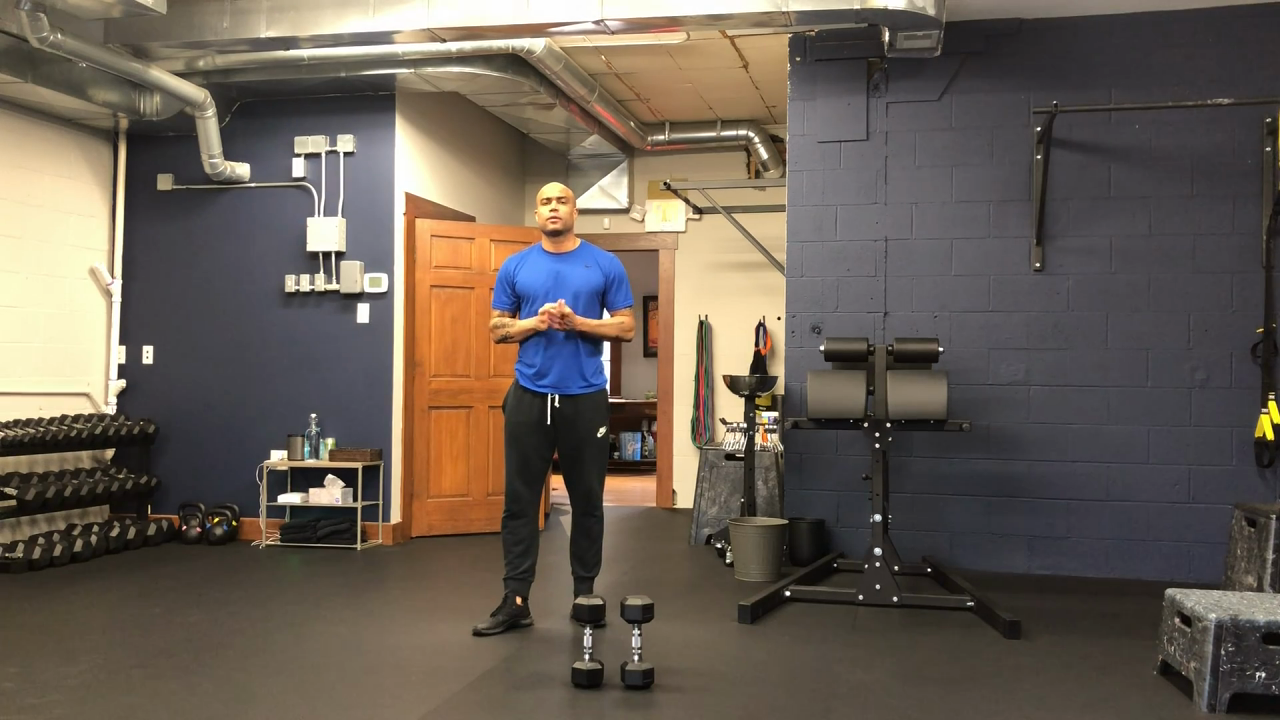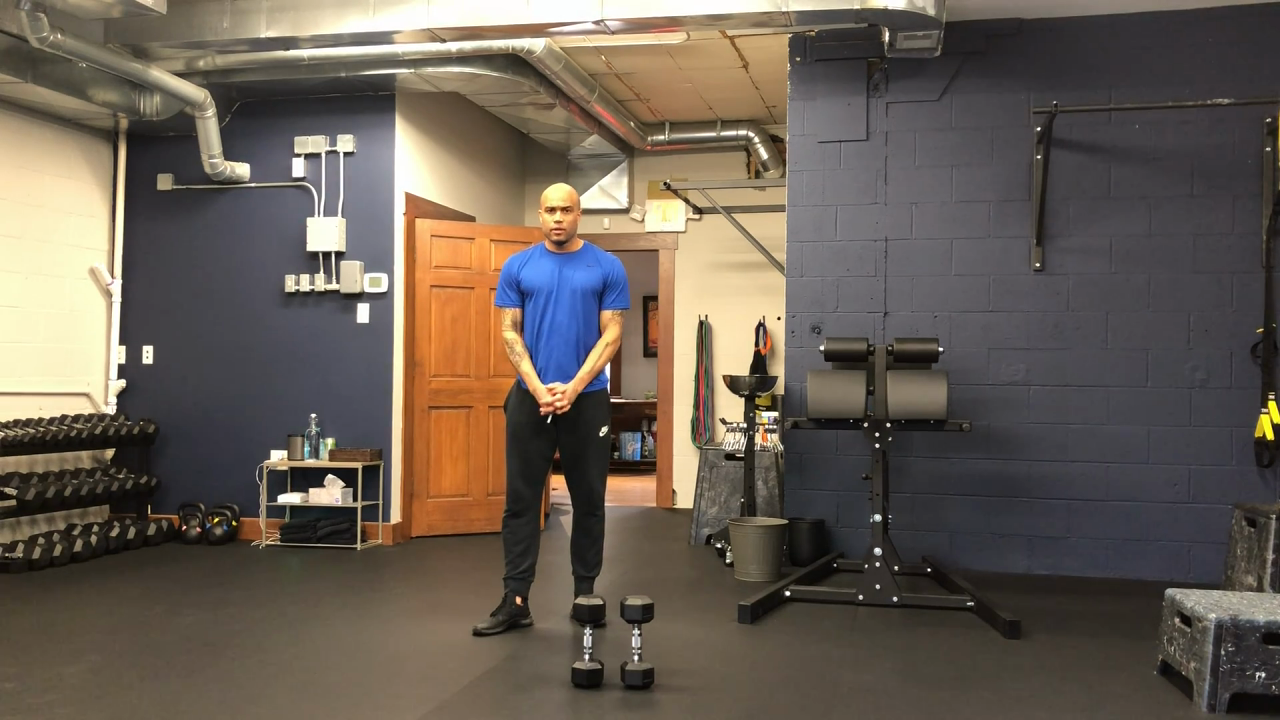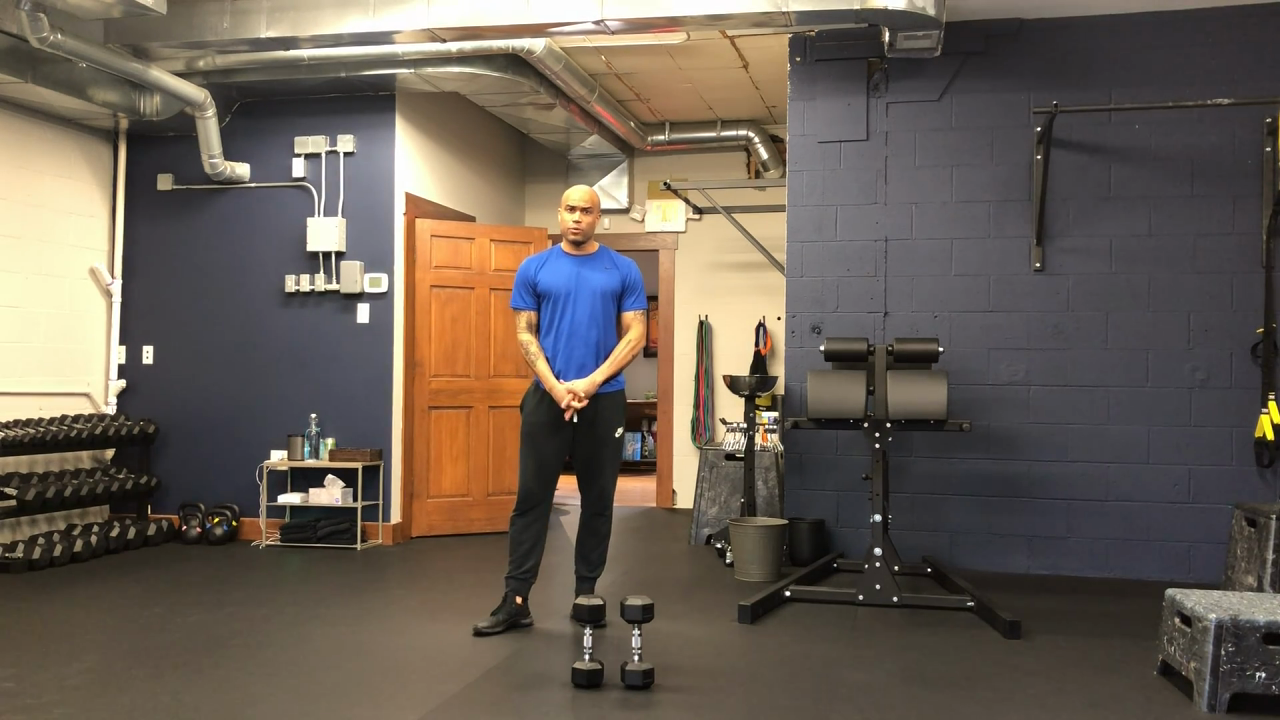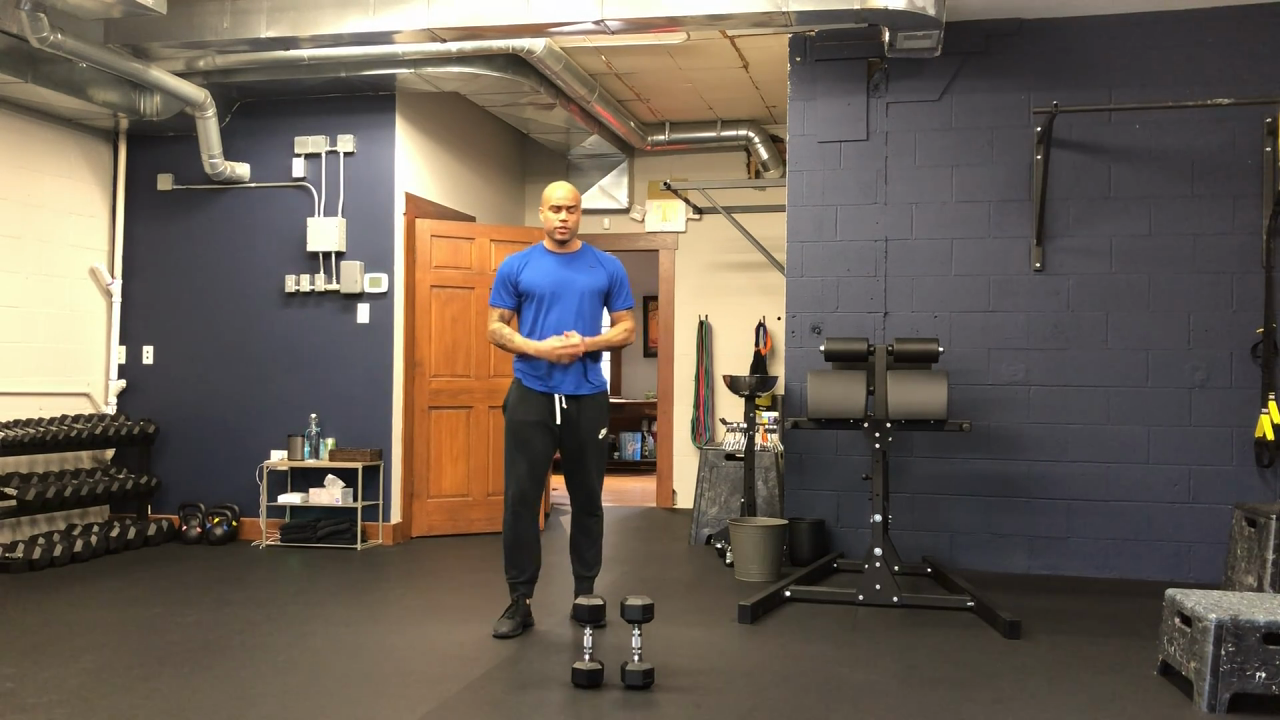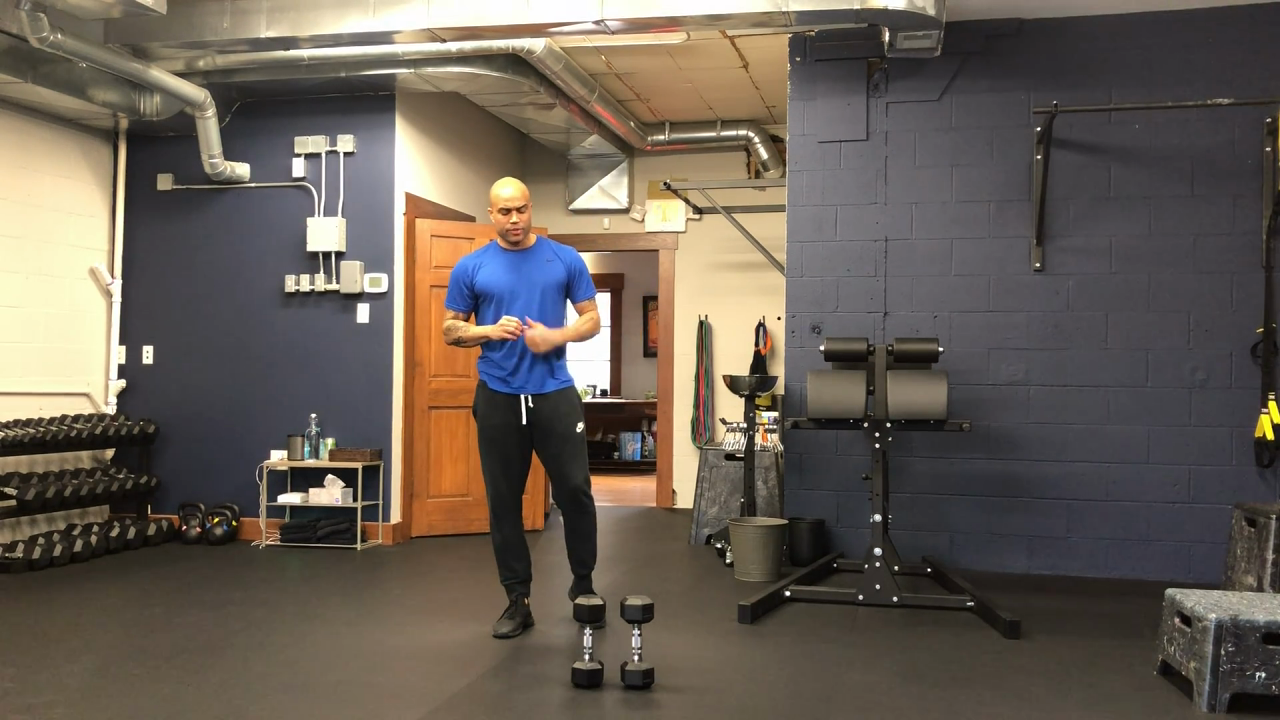
dt=1s
person 1, frame 1
left shoulder: (605, 265)
right shoulder: (515, 266)
left elbow: (626, 327)
right elbow: (496, 329)
left wrist: (576, 322)
right wrist: (537, 322)
left hip: (586, 398)
right hip: (529, 396)
left knee: (587, 502)
right knee: (520, 500)
left ankle: (585, 595)
right ankle: (515, 599)
person 1, frame 2
left shoulder: (607, 267)
right shoulder: (518, 266)
left elbow: (611, 335)
right elbow: (510, 332)
left wrist: (573, 387)
right wrist: (538, 387)
left hip: (587, 398)
right hip: (530, 398)
left knee: (589, 501)
right knee: (521, 500)
left ankle: (585, 594)
right ankle: (516, 599)
person 1, frame 3
left shoulder: (624, 270)
right shoulder: (534, 268)
left elbow: (635, 335)
right elbow: (525, 333)
left wrist: (592, 382)
right wrist: (555, 386)
left hip: (605, 399)
right hip: (546, 397)
left knee: (598, 501)
right knee: (531, 498)
left ankle: (586, 593)
right ankle: (516, 598)
person 1, frame 4
left shoulder: (607, 268)
right shoulder: (516, 267)
left elbow: (626, 329)
right elbow: (496, 328)
left wrist: (588, 344)
right wrist: (535, 347)
left hip: (587, 397)
right hip: (530, 395)
left knee: (587, 501)
right knee: (520, 501)
left ankle: (585, 593)
right ankle: (521, 599)
person 1, frame 5
left shoulder: (565, 259)
right shoulder: (470, 267)
left elbow: (591, 319)
right elbow: (450, 330)
left wrist: (556, 336)
right wrist: (490, 331)
left hip: (555, 393)
right hip: (498, 397)
left knee: (575, 491)
right knee: (504, 502)
left ankle: (584, 584)
right ankle: (518, 600)
